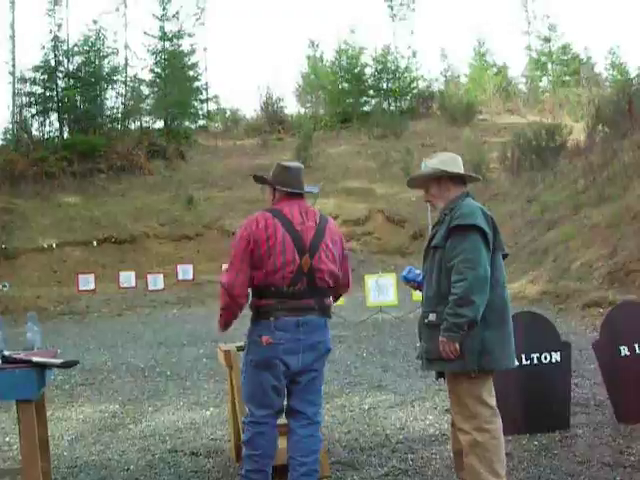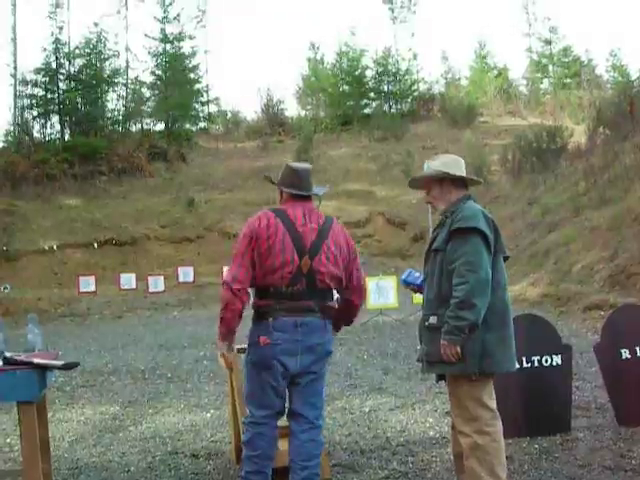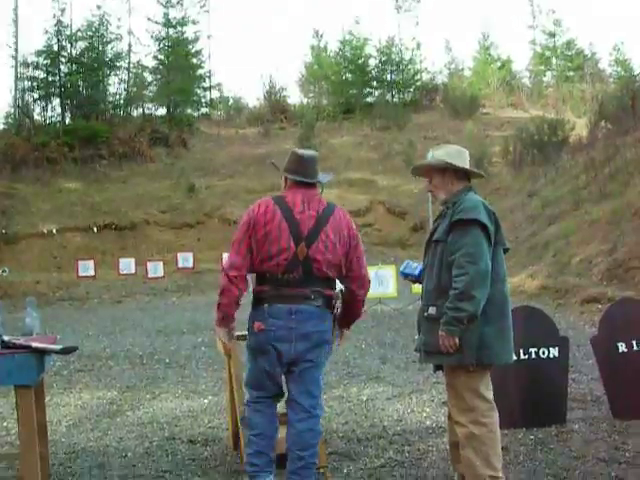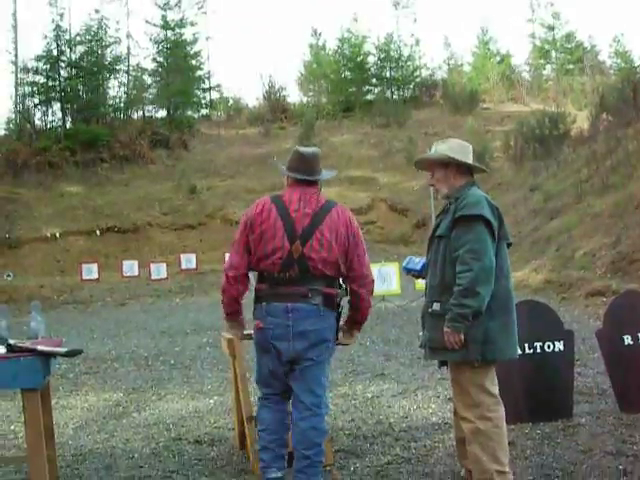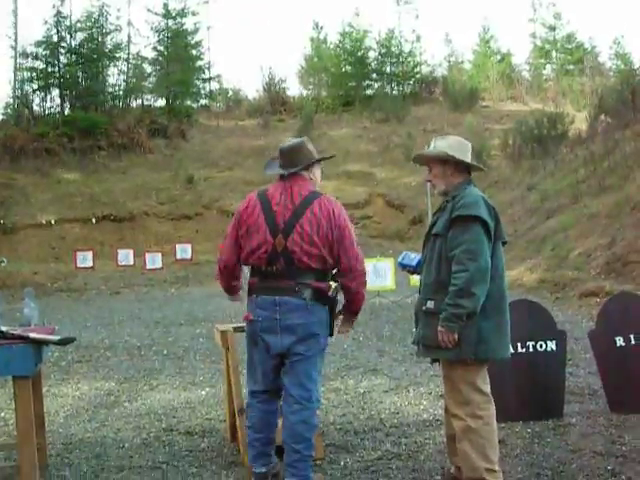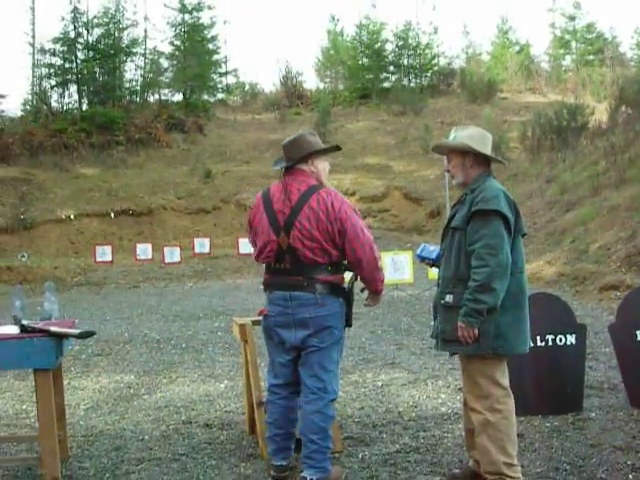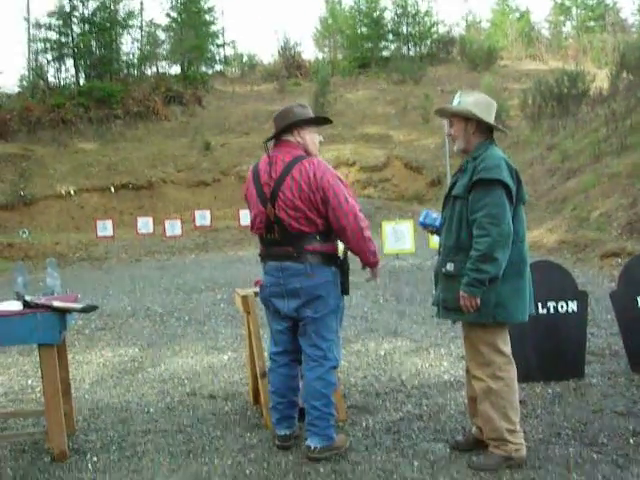
dt=0.2s
person 1, frame 1
left shoulder: (467, 216)
right shoulder: (457, 217)
left elbow: (472, 280)
left wrist: (453, 330)
right wrist: (426, 283)
left hip: (467, 340)
right hip: (462, 339)
left knee: (476, 418)
right knee: (464, 418)
person 1, frame 2
left shoulder: (468, 218)
right shoulder: (458, 219)
left elbow: (473, 282)
left wrist: (454, 333)
right wrist: (425, 286)
left hip: (468, 343)
right hip: (462, 341)
left knee: (477, 421)
right knee: (464, 420)
person 1, frame 3
left shoulder: (469, 210)
right shoulder: (458, 211)
left elbow: (472, 275)
left wrist: (452, 323)
right wrist: (424, 278)
left hip: (467, 334)
right hip: (460, 333)
left knee: (473, 412)
right knee: (461, 411)
person 1, frame 4
left shoulder: (472, 205)
right shoulder: (461, 206)
left elbow: (476, 270)
left wrist: (457, 320)
right wrist: (428, 272)
left hip: (471, 330)
right hip: (464, 329)
left knee: (479, 409)
right knee: (466, 407)
person 1, frame 5
left shoulder: (469, 205)
right shoulder: (458, 204)
left elbow: (472, 271)
left wrist: (452, 320)
right wrist: (423, 267)
left hip: (463, 329)
right hip: (456, 326)
left knee: (471, 405)
right knee: (458, 403)
person 1, frame 6
left shoulder: (489, 198)
right shoulder: (477, 197)
left elbow: (492, 264)
left wrist: (471, 314)
right wrist: (442, 259)
left hip: (482, 323)
right hip: (474, 320)
left knee: (489, 399)
right knee: (475, 397)
person 1, frame 7
left shoulder: (490, 165)
right shoulder: (478, 163)
left elbow: (493, 234)
left wrist: (473, 284)
right wrist: (443, 227)
left hip: (484, 290)
right hip: (474, 286)
left knee: (491, 366)
right knee: (478, 364)
left ankle: (506, 444)
right ankle: (484, 431)
person 2, frame 1
left shoulder: (258, 224)
right shoulder: (330, 227)
left elbow: (234, 286)
right elbow: (343, 284)
left wrist: (225, 320)
left hip: (271, 331)
right hip: (315, 331)
left knee: (261, 415)
right knee: (306, 416)
person 2, frame 2
left shoulder: (261, 224)
right shoulder: (336, 230)
left elbow: (236, 284)
right elbow: (356, 290)
left wrist: (226, 331)
right wrist: (336, 323)
left hip: (271, 332)
right hip: (317, 333)
left knee: (261, 417)
right knee: (308, 419)
person 2, frame 3
left shoulder: (261, 211)
right shoulder: (340, 218)
left elbow: (235, 270)
right elbow: (359, 280)
left wrist: (224, 317)
right wrist: (345, 320)
left hip: (269, 318)
right hip: (316, 320)
left knee: (261, 399)
right knee: (306, 406)
person 2, frame 4
left shoulder: (260, 210)
right shoulder: (341, 216)
left elbow: (235, 269)
right elbow: (362, 279)
left wrist: (232, 313)
right wrist: (354, 322)
left hip: (270, 316)
right hip: (316, 318)
left knee: (272, 396)
right knee: (310, 404)
person 2, frame 5
left shoulder: (251, 204)
right shoulder: (328, 209)
left elbow: (227, 260)
right elbow: (352, 269)
left wrist: (231, 287)
right wrist: (351, 309)
left hip: (261, 309)
right hip: (306, 312)
left knee: (261, 392)
right knee: (301, 397)
person 2, frame 6
left shoulder: (262, 201)
right shoulder: (330, 200)
right elbow: (365, 254)
right wrist: (375, 288)
left hip: (278, 304)
right hip: (320, 306)
left knee: (281, 387)
right knee: (318, 390)
person 2, frame 7
left shoulder: (255, 174)
right shoulder: (315, 170)
right elbow: (352, 223)
right wrist: (370, 259)
left hip: (273, 274)
right hip: (314, 275)
left knee: (282, 355)
right knee: (320, 359)
left ankle: (283, 429)
right ankle: (320, 439)
